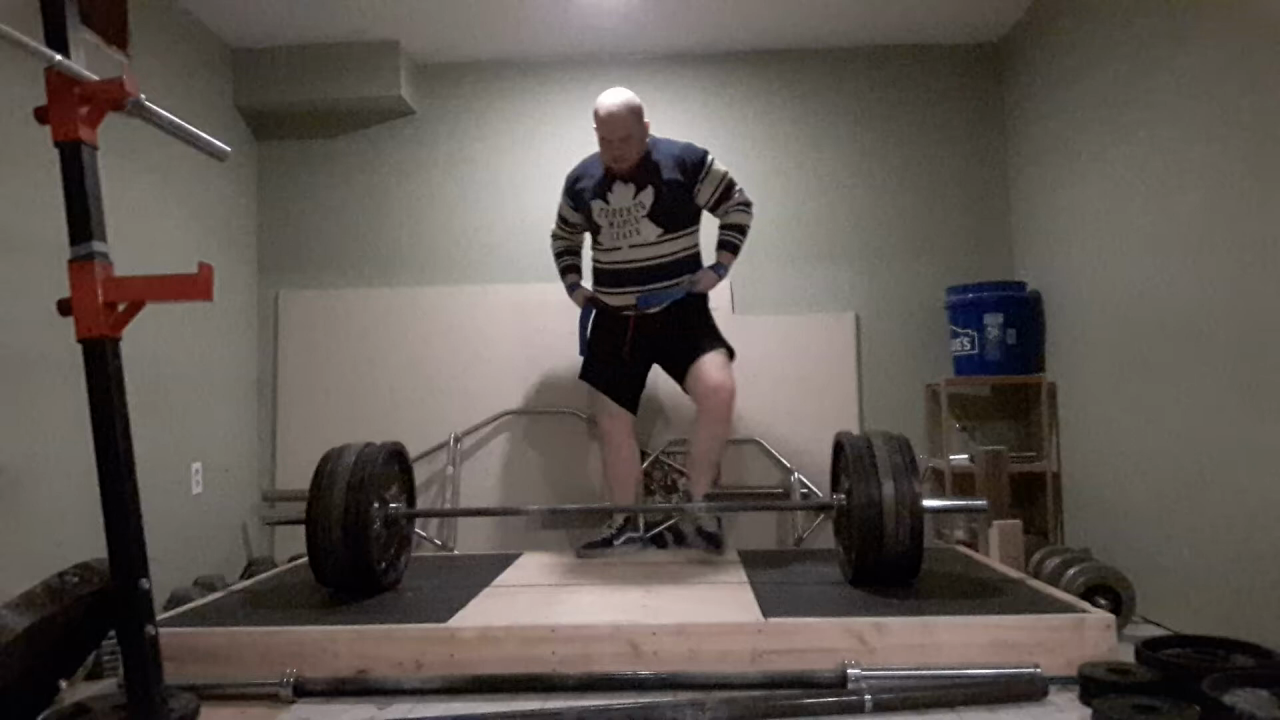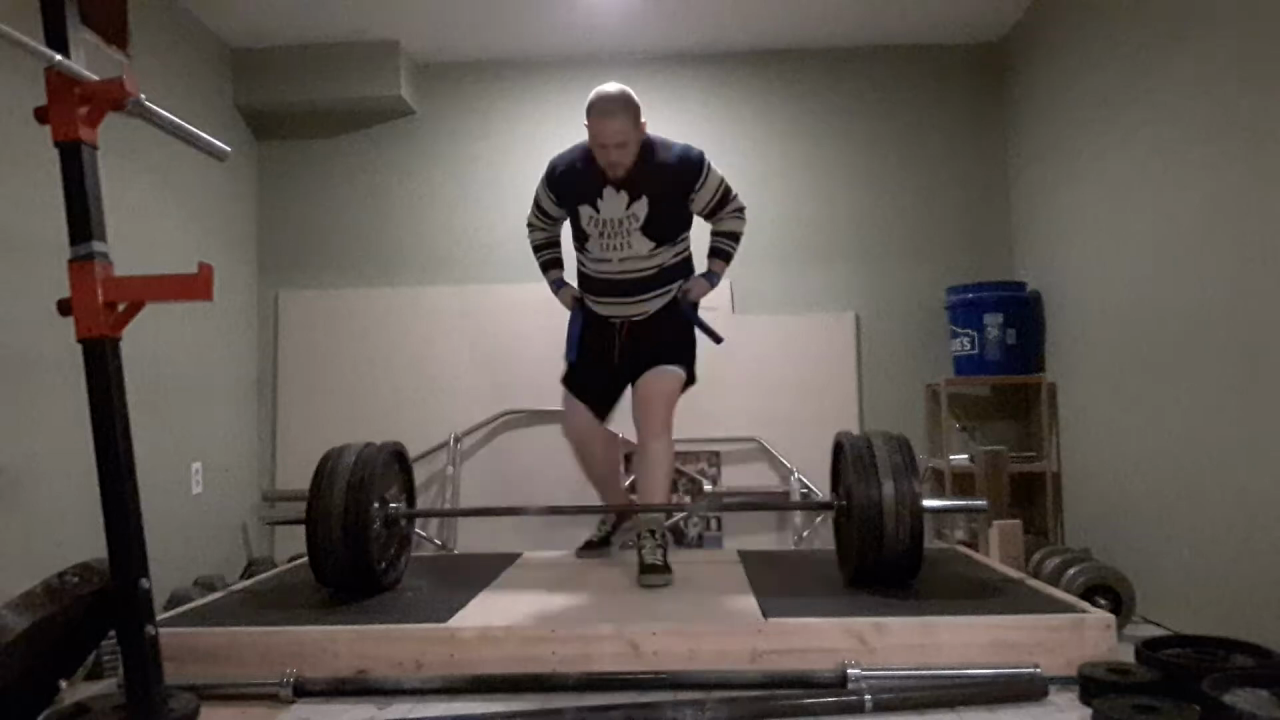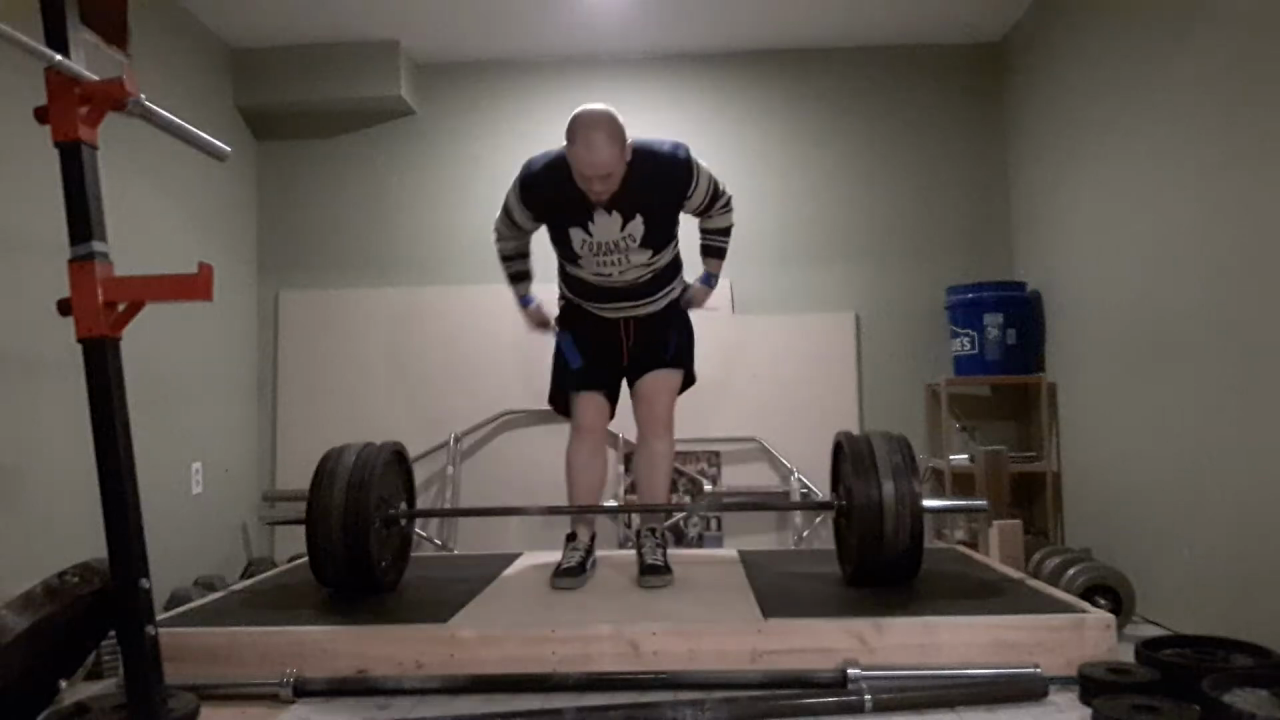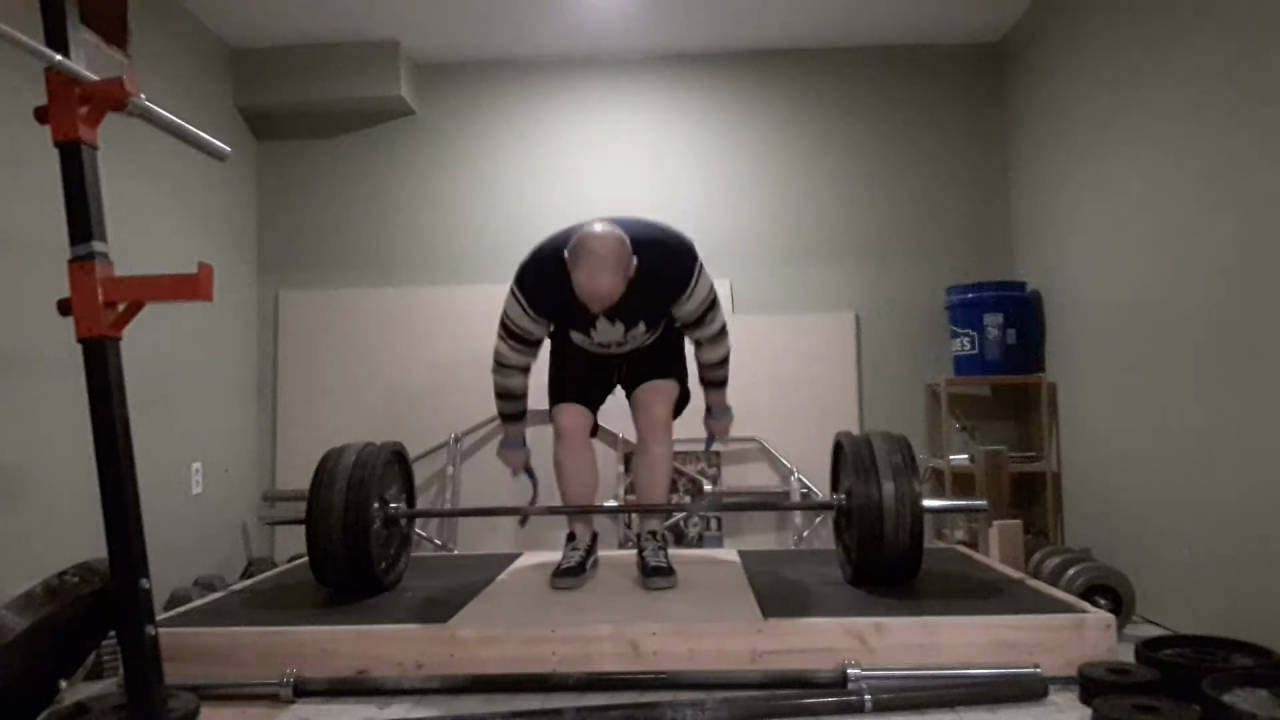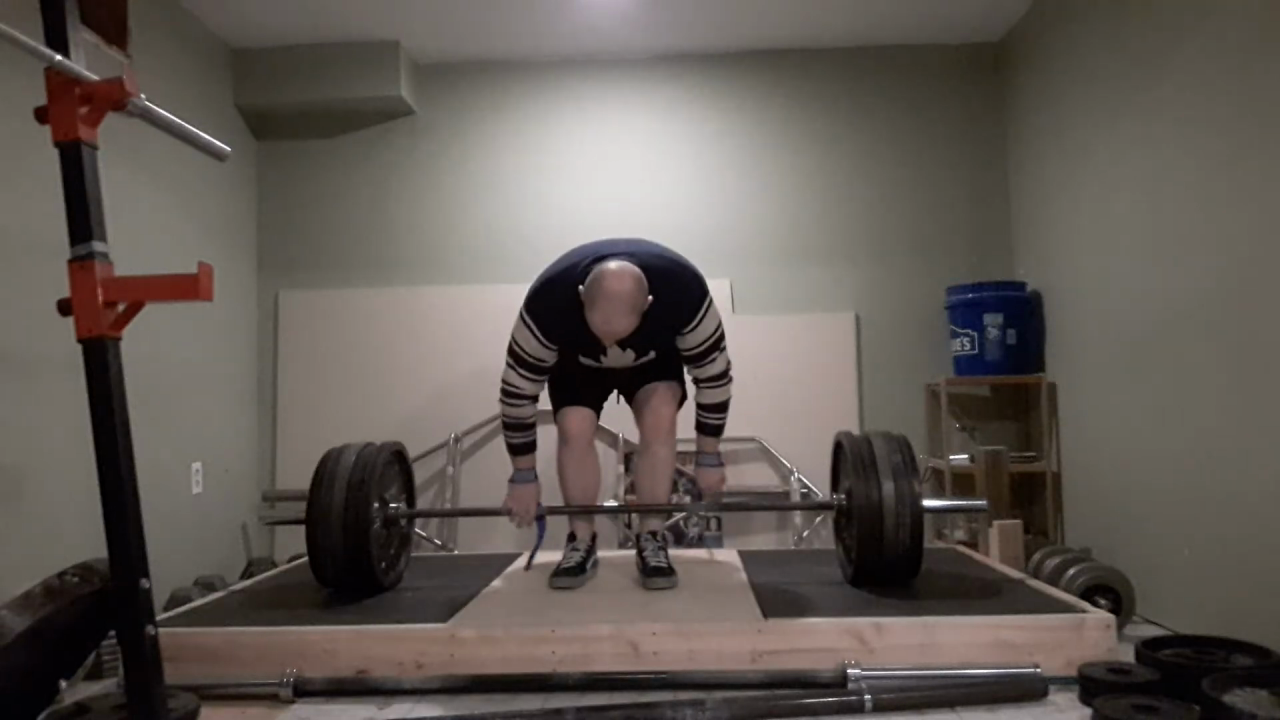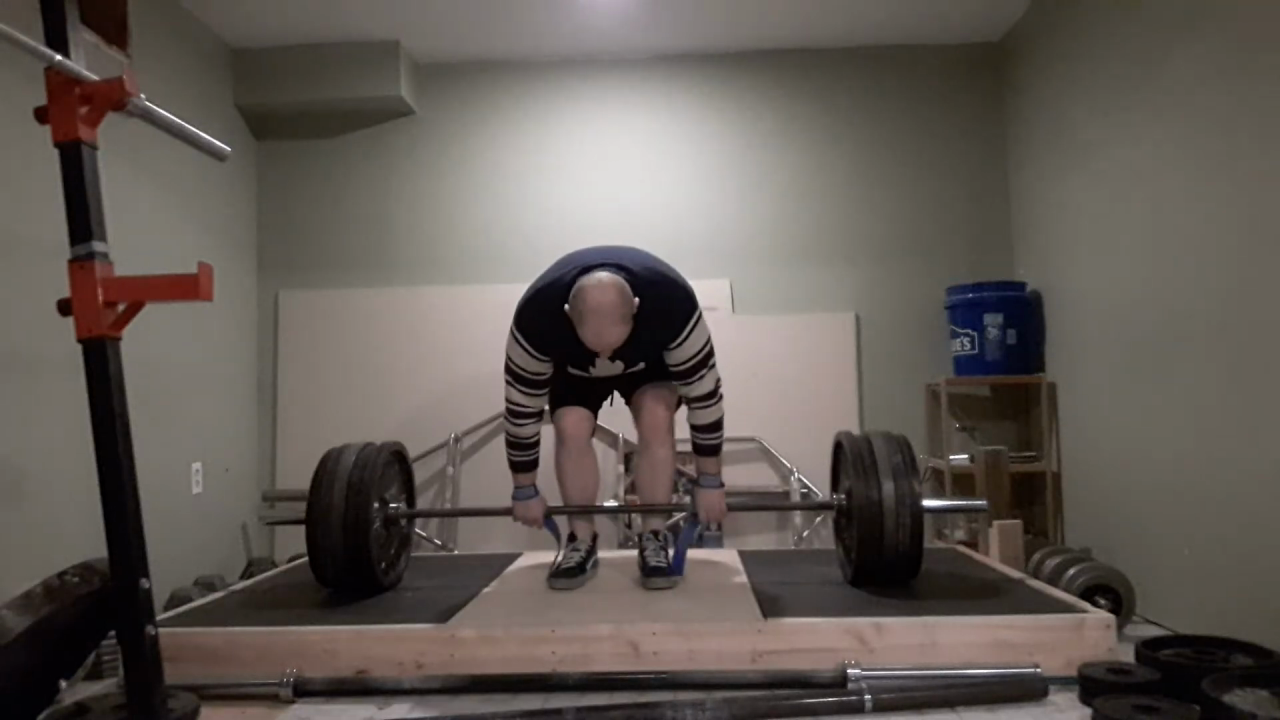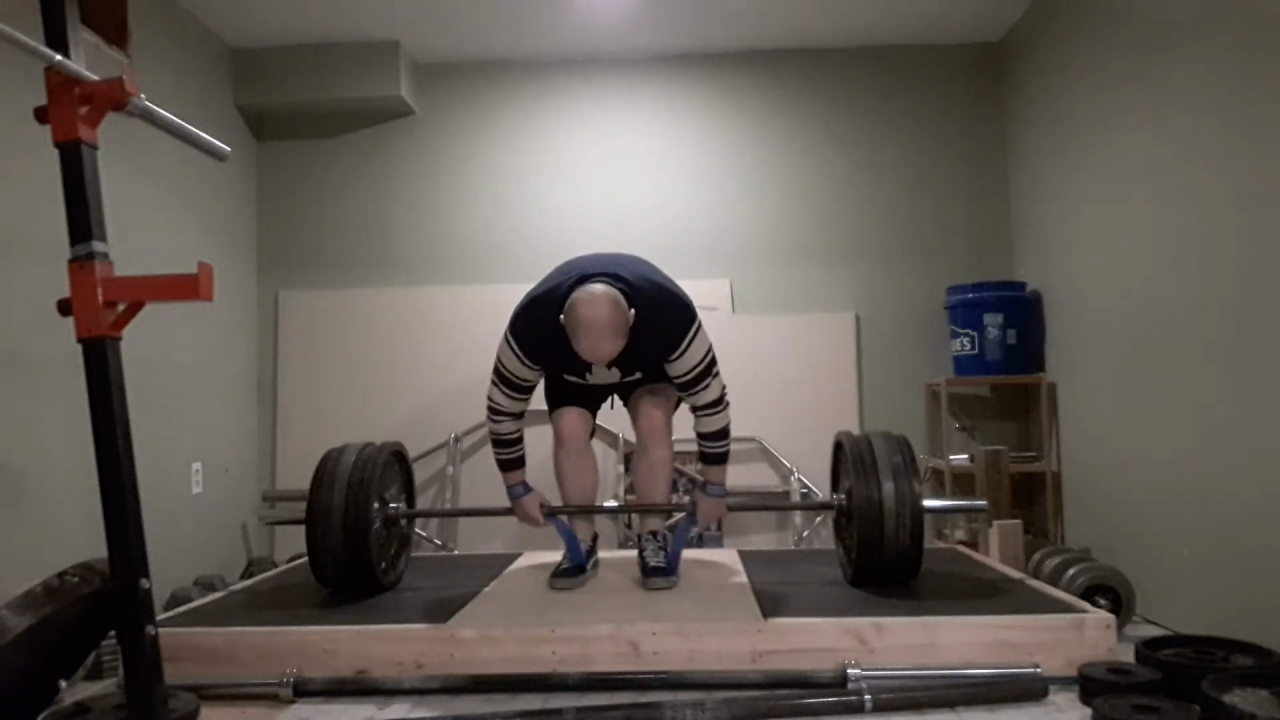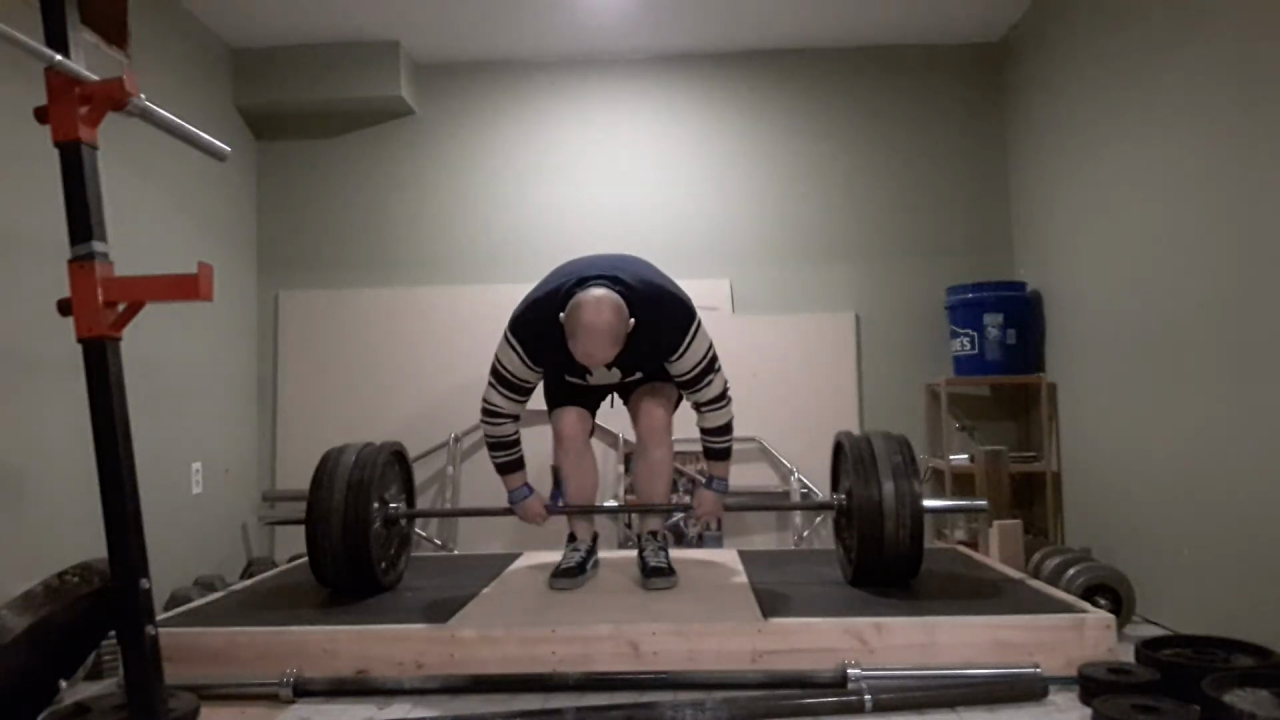
dt=0.4s
person 1, frame 1
left shoulder: (688, 162)
right shoulder: (580, 180)
left elbow: (738, 206)
right elbow: (563, 237)
left wrist: (720, 266)
right wrist: (572, 284)
left hip: (679, 310)
right hip: (613, 320)
left knee: (718, 391)
right knee: (614, 425)
left ankle: (700, 509)
right ankle: (626, 524)
person 1, frame 2
left shoulder: (682, 164)
right shoulder: (563, 172)
left elbow: (731, 212)
right elbow: (540, 227)
left wrist: (713, 272)
right wrist: (557, 282)
left hip: (664, 316)
right hip: (597, 320)
left knee: (653, 420)
right knee: (581, 425)
left ankle: (652, 537)
right ankle: (620, 512)
person 1, frame 3
left shoulder: (671, 166)
right shoulder: (538, 180)
left elbow: (718, 209)
right elbow: (510, 236)
left wrist: (709, 276)
right wrist: (525, 299)
left hip: (660, 315)
right hip: (586, 320)
left knee: (656, 420)
right knee: (588, 422)
left ankle: (651, 538)
right ankle: (581, 540)
person 1, frame 4
left shoulder: (673, 260)
right shoulder: (539, 275)
left elbow: (710, 333)
right elbow: (511, 359)
left wrist: (717, 406)
right wrist: (513, 438)
left hip: (654, 345)
right hip: (577, 353)
left knee: (656, 419)
right knee: (569, 426)
left ankle: (651, 540)
right ankle: (582, 540)
person 1, frame 5
left shoulder: (683, 289)
right shoulder: (549, 300)
left elbow: (714, 374)
right elbow: (519, 389)
left wrist: (708, 458)
right wrist: (523, 476)
left hip: (655, 354)
right hip: (575, 360)
left knee: (659, 421)
right knee: (574, 429)
left ankle: (651, 540)
right ankle: (581, 541)
person 1, frame 6
left shoulder: (672, 301)
right shoulder: (537, 314)
left elbow: (703, 393)
right elbow: (523, 407)
left wrist: (709, 481)
right wrist: (525, 490)
left hip: (648, 359)
left knee: (657, 421)
right knee: (571, 430)
left ankle: (654, 539)
right ankle: (582, 541)
person 1, frame 7
left shoulder: (670, 313)
right shoulder: (532, 321)
left elbow: (711, 401)
right elbow: (503, 408)
left wrist: (714, 489)
right wrist: (517, 489)
left hip: (649, 361)
left knee: (654, 422)
right knee: (569, 430)
left ankle: (653, 540)
right ankle: (582, 542)
person 1, frame 8
left shoulder: (670, 314)
right shoulder: (532, 323)
left elbow: (713, 398)
right elbow: (498, 410)
left wrist: (716, 484)
right wrist: (518, 491)
left hip: (648, 360)
left knee: (654, 422)
right knee: (568, 429)
left ankle: (652, 541)
right ankle: (582, 541)
